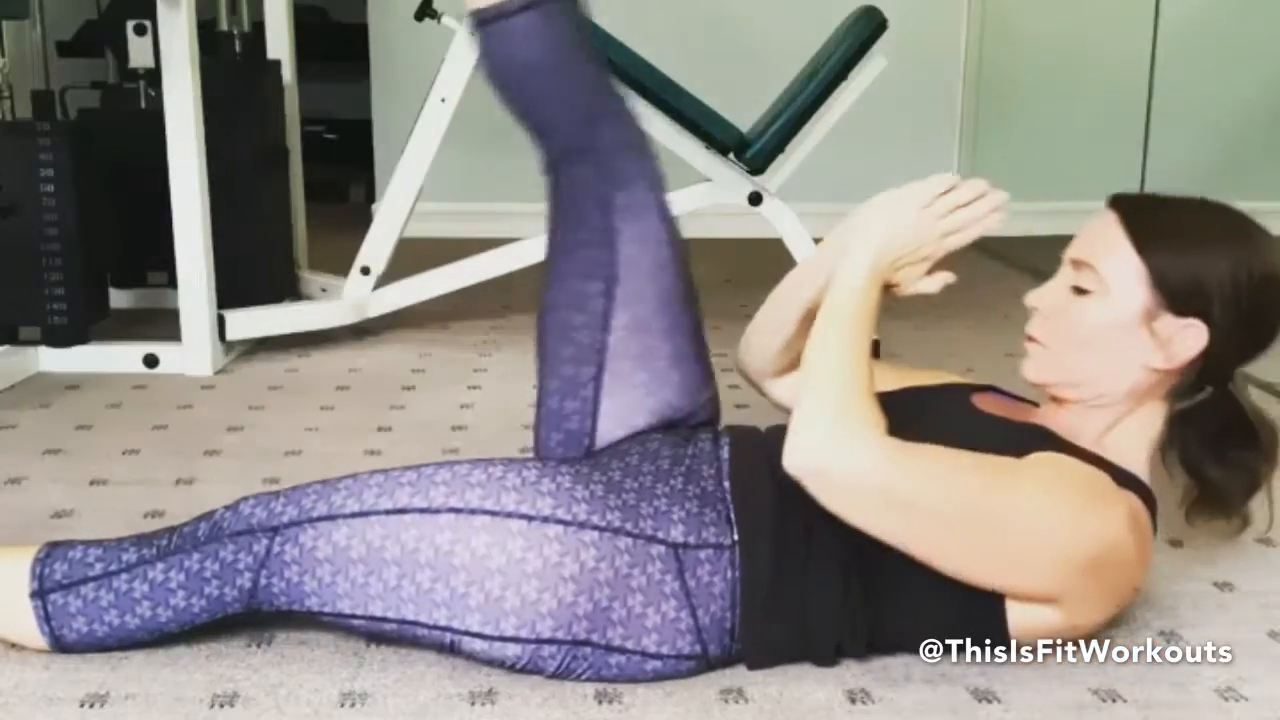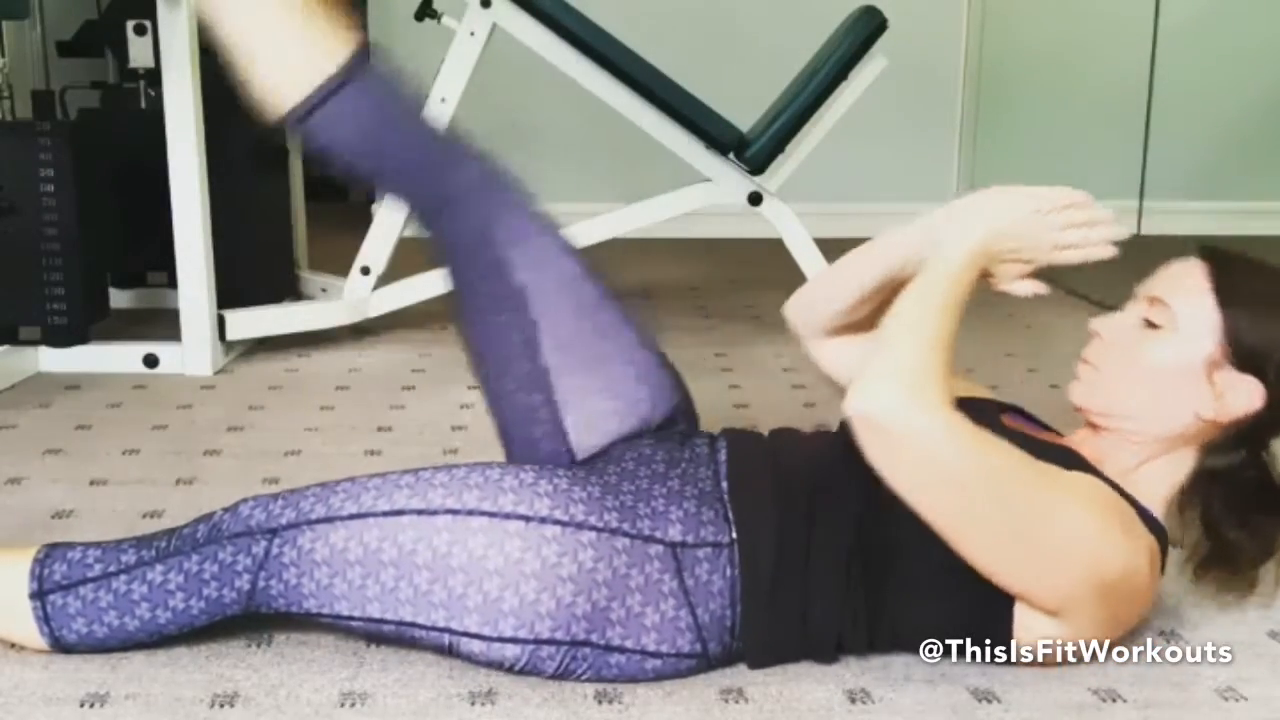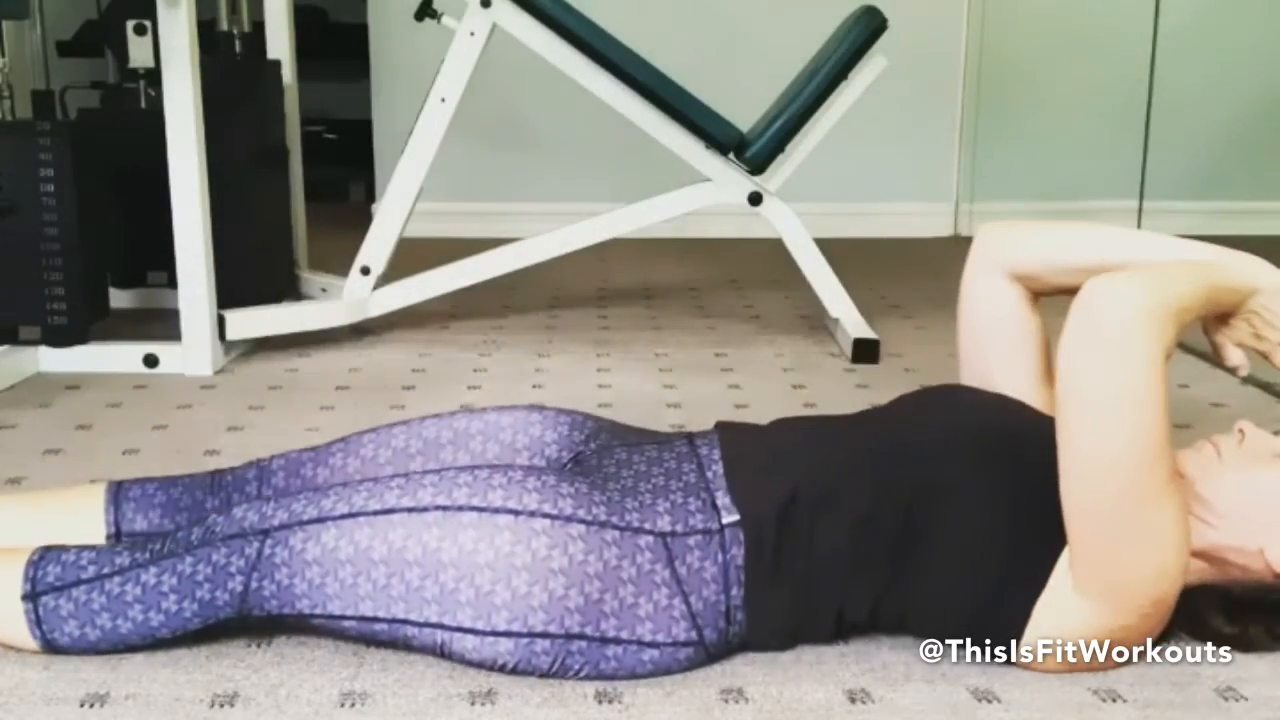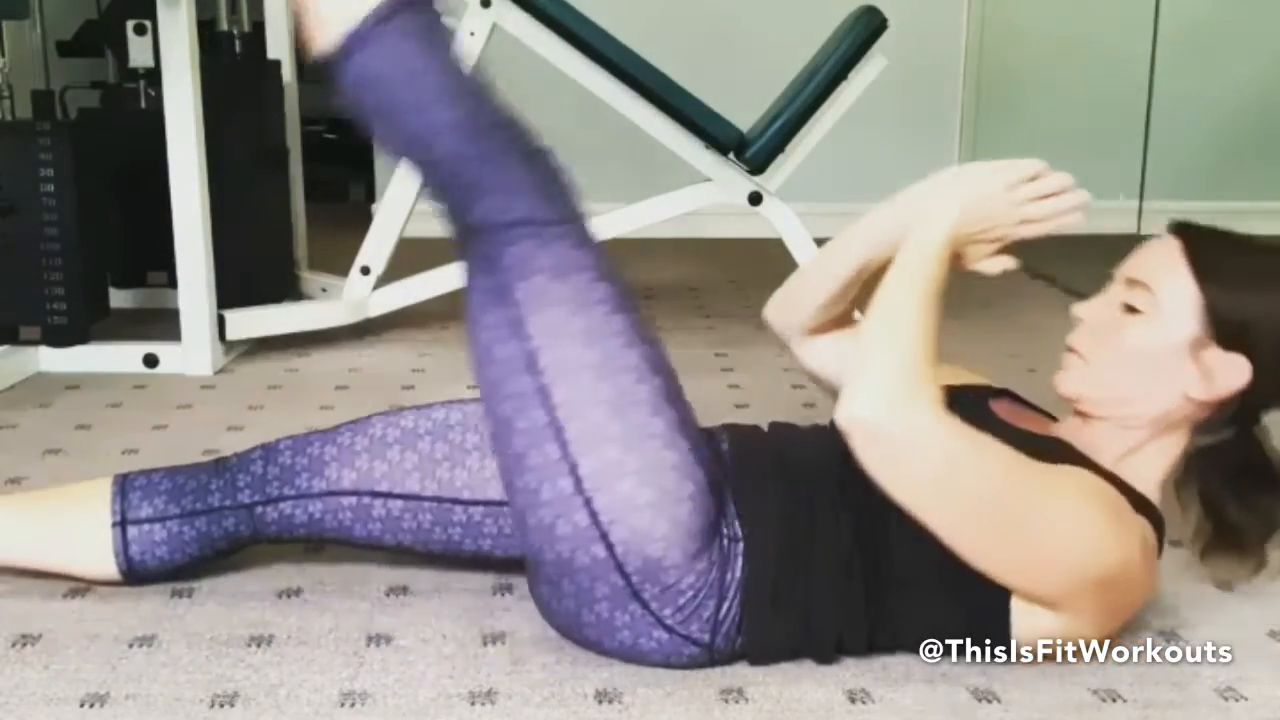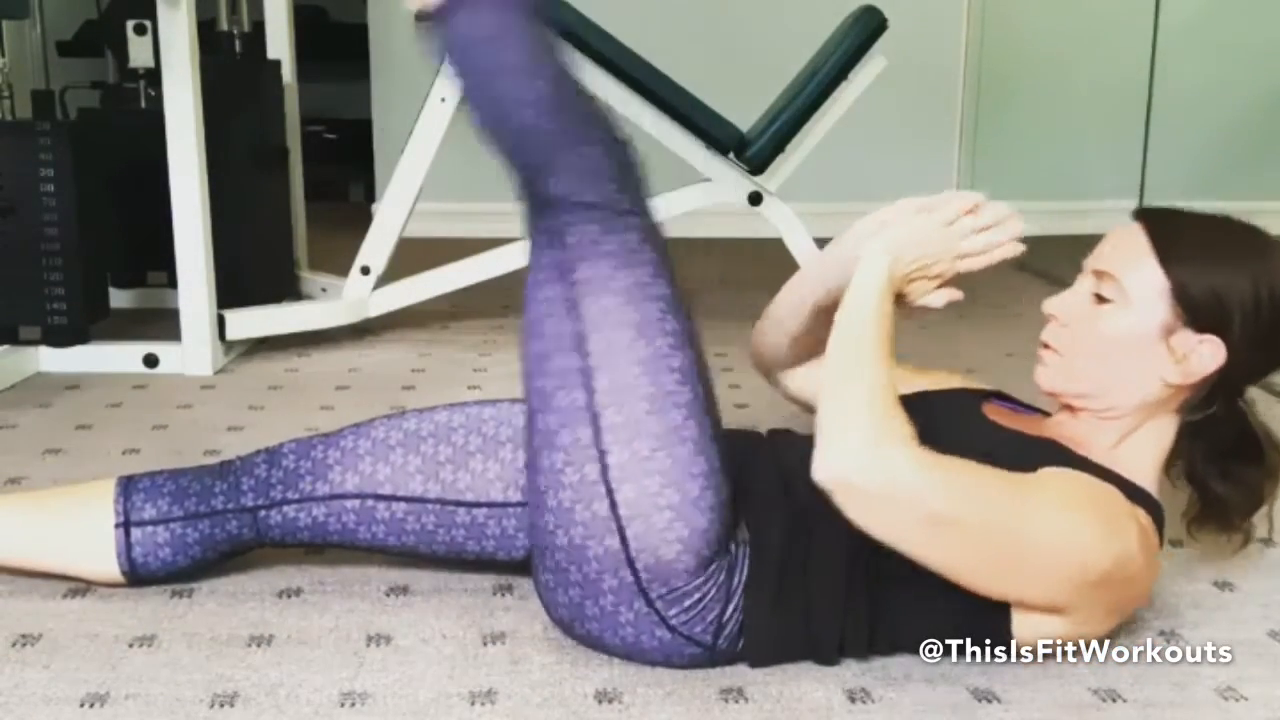
dt=1s
person 1, frame 1
left shoulder: (1091, 531)
right shoulder: (1033, 427)
left elbow: (832, 458)
right elbow: (774, 358)
left wrist: (866, 266)
right wrist: (854, 247)
left hip: (664, 579)
right hip: (667, 467)
left knee: (259, 545)
right knee: (599, 154)
person 1, frame 2
left shoulder: (1102, 553)
right shoulder: (1048, 457)
left elbow: (888, 425)
right elbow: (819, 325)
left wrist: (965, 247)
right wrist: (945, 237)
left hip: (667, 580)
right hip: (668, 472)
left knee: (258, 546)
right knee: (460, 190)
person 1, frame 3
left shoulder: (1126, 580)
right shoulder: (1064, 470)
left elbow: (1113, 321)
right elbow: (1000, 258)
left hip: (670, 570)
right hip: (662, 471)
left knee: (243, 560)
right knee: (243, 498)
person 1, frame 4
left shoulder: (1099, 545)
right shoulder: (1026, 441)
left elbow: (883, 426)
right elbow: (802, 319)
left wrist: (932, 238)
right wrist: (923, 210)
left hip: (676, 583)
right hip: (700, 496)
left knee: (516, 214)
right knee: (266, 482)
person 1, frame 5
left shoulder: (1098, 540)
right shoulder: (1030, 425)
left elbow: (858, 467)
right elbow: (785, 357)
left wrist: (880, 278)
right wrist: (868, 251)
left hip: (667, 580)
right hip: (625, 508)
left knee: (583, 195)
right knee: (267, 486)
